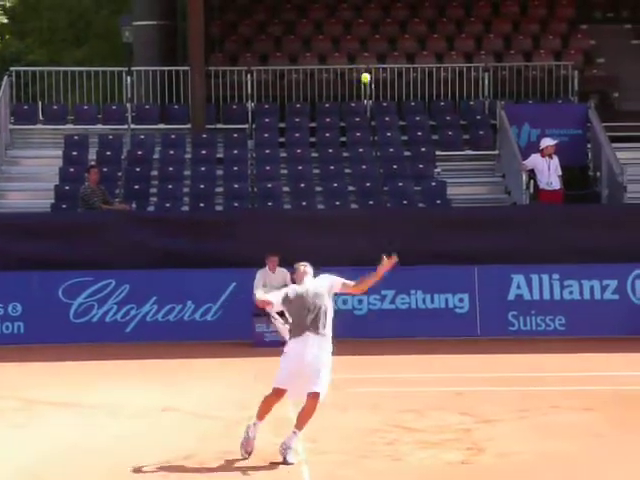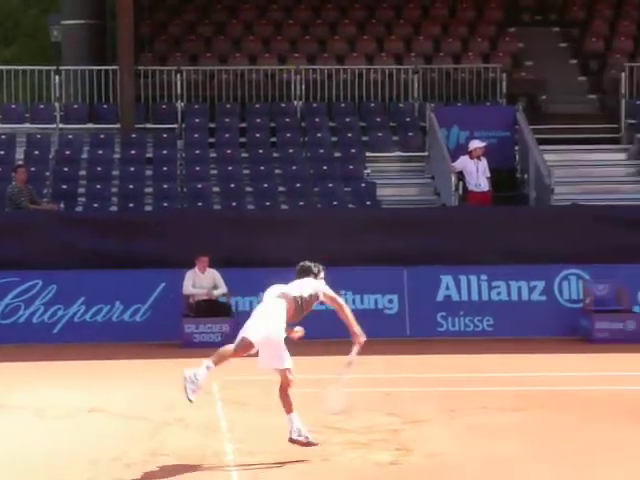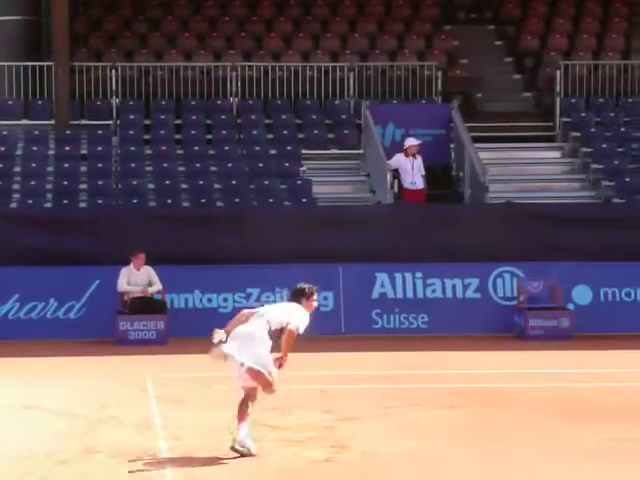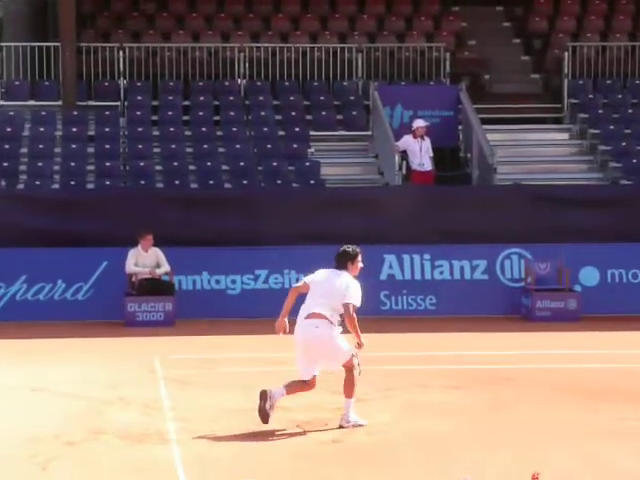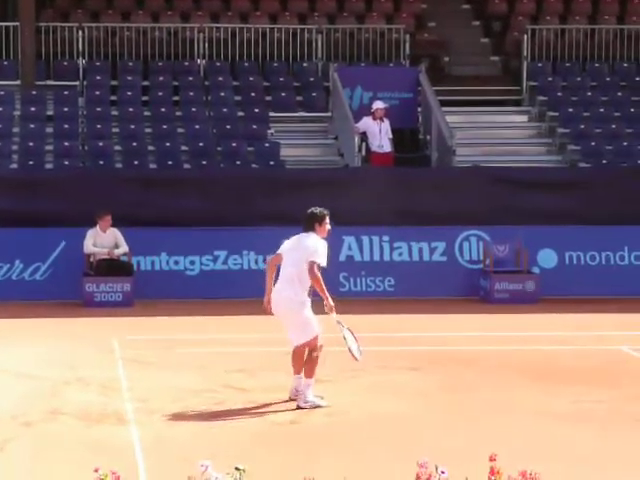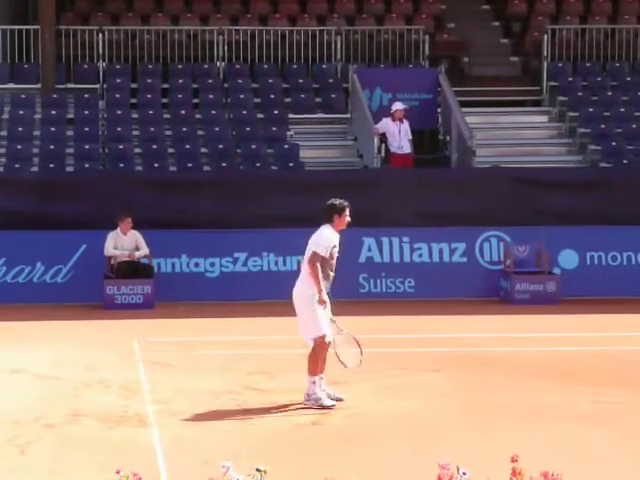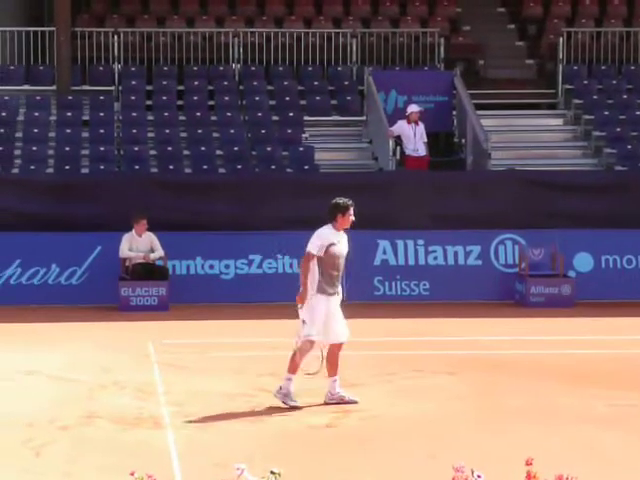
dt=0.3s
person 1, frame 1
left shoulder: (326, 282)
right shoulder: (289, 292)
left elbow: (358, 288)
right elbow: (265, 300)
left wrist: (380, 271)
right wrist: (264, 300)
left hip: (321, 348)
right hip: (299, 345)
left knee: (313, 398)
right knee: (278, 392)
left ankle: (288, 445)
right ankle: (252, 431)
person 1, frame 2
left shoulder: (285, 289)
right shoulder: (316, 285)
right elbow: (338, 304)
left wrist: (290, 332)
right wrist: (356, 331)
right hip: (272, 315)
left knee: (287, 379)
right knee: (241, 347)
left ankle: (296, 430)
right ankle: (199, 373)
person 1, frame 3
left shoulder: (276, 307)
right shoulder: (302, 314)
left elbow: (245, 314)
right elbow: (290, 332)
left wrist: (225, 332)
right wrist: (283, 357)
left hip: (240, 333)
right hip: (256, 336)
left knee: (251, 392)
right knee: (268, 386)
left ankle: (242, 438)
person 1, frame 4
left shoulder: (322, 274)
right shoulder: (352, 284)
left elbow: (295, 290)
right elbow: (349, 314)
left wrist: (282, 317)
right wrist: (359, 337)
left hip: (302, 329)
right hip: (324, 330)
left knee: (308, 383)
right knee: (351, 365)
left ankle: (273, 395)
right ankle: (348, 416)
person 1, frame 5
left shoulder: (294, 240)
right shoulder: (318, 243)
left elbow: (271, 264)
right elbow: (313, 272)
left wrist: (269, 293)
right wrist: (327, 298)
left hip: (279, 298)
right hip: (295, 300)
left knee: (302, 344)
right knee: (314, 345)
left ankle: (298, 389)
right ankle: (305, 396)
person 1, frame 6
left shoulder: (326, 234)
right shoulder: (328, 235)
right elbow: (312, 263)
right wrist: (321, 292)
left hip: (313, 294)
right hip: (310, 295)
left knee: (324, 342)
right knee: (320, 342)
left ankle: (319, 388)
right ankle: (312, 393)
person 1, frame 7
left shoulder: (343, 238)
right shoulder: (322, 235)
right elbow: (306, 262)
left wrist: (338, 291)
right wrist: (303, 290)
left hip: (332, 298)
right hip: (315, 297)
left knee: (337, 344)
right knee: (308, 343)
left ankle: (334, 391)
right ankle: (285, 388)
